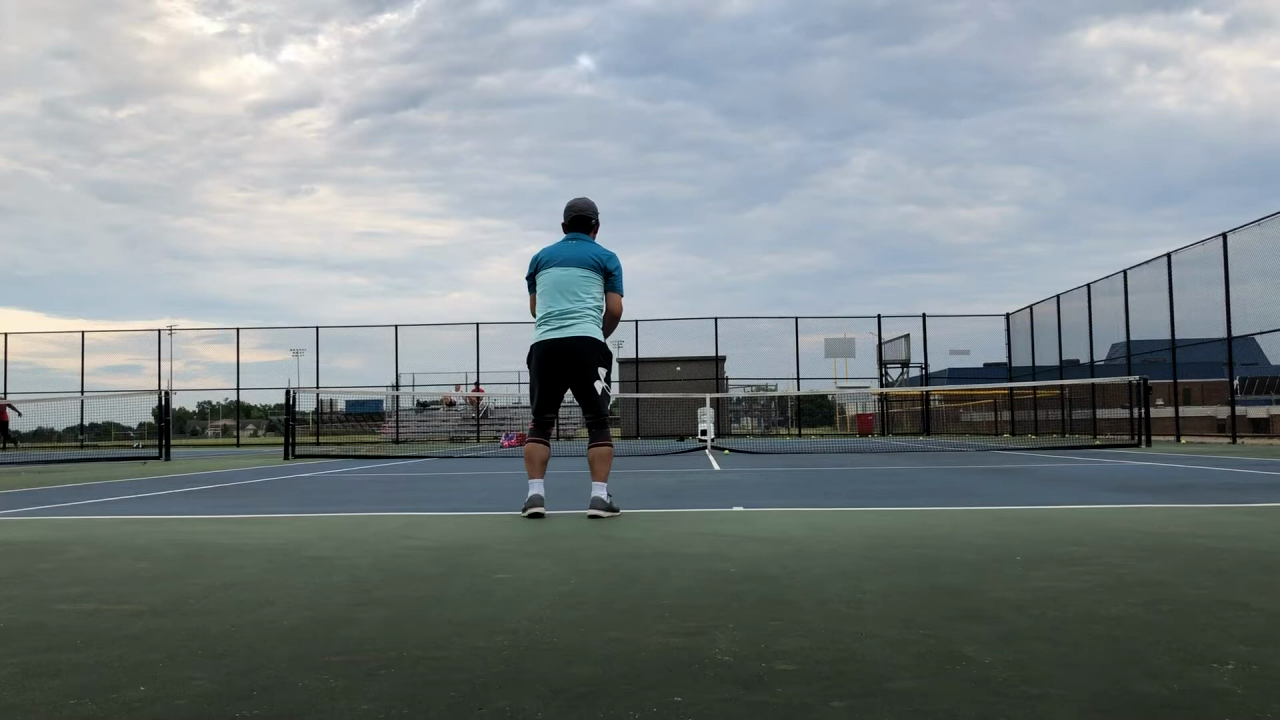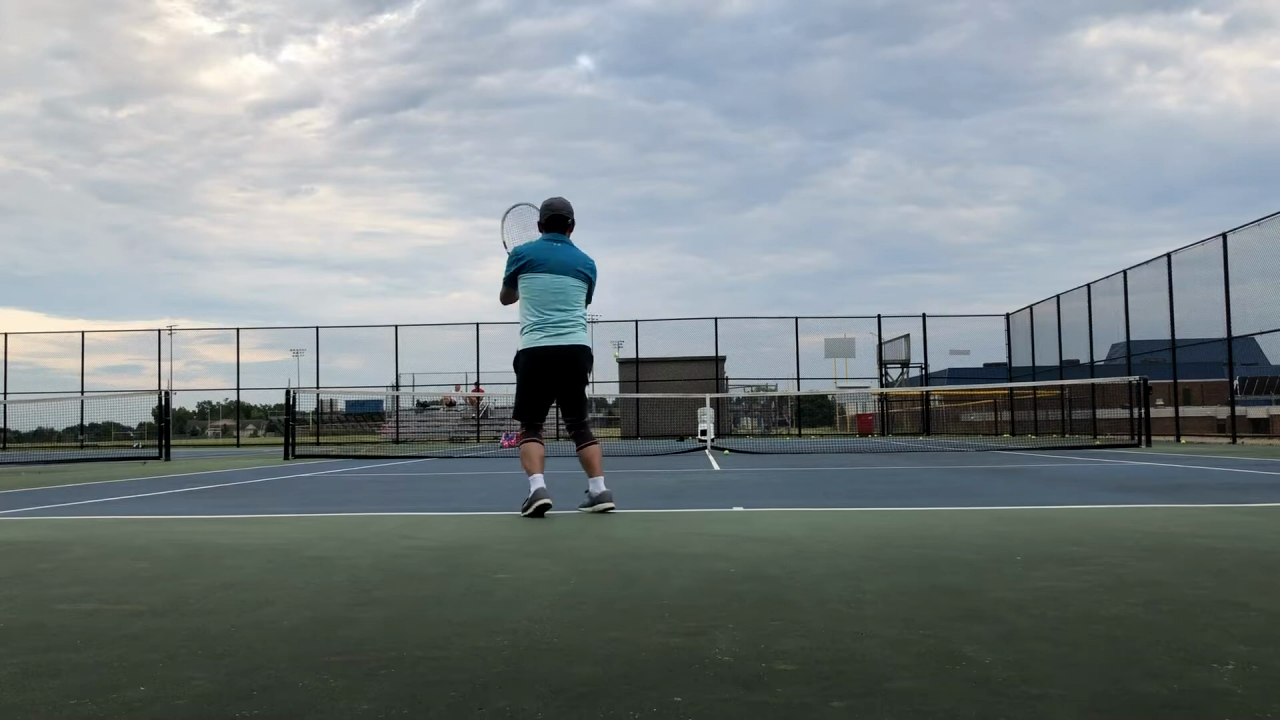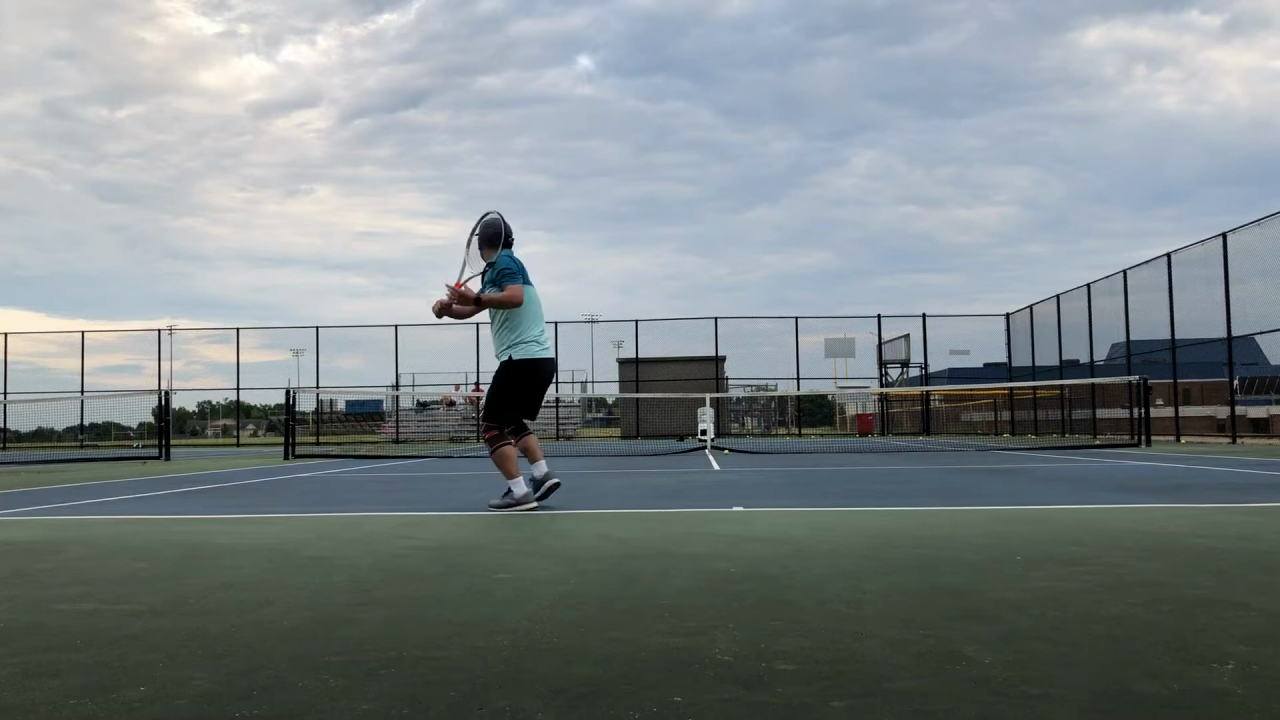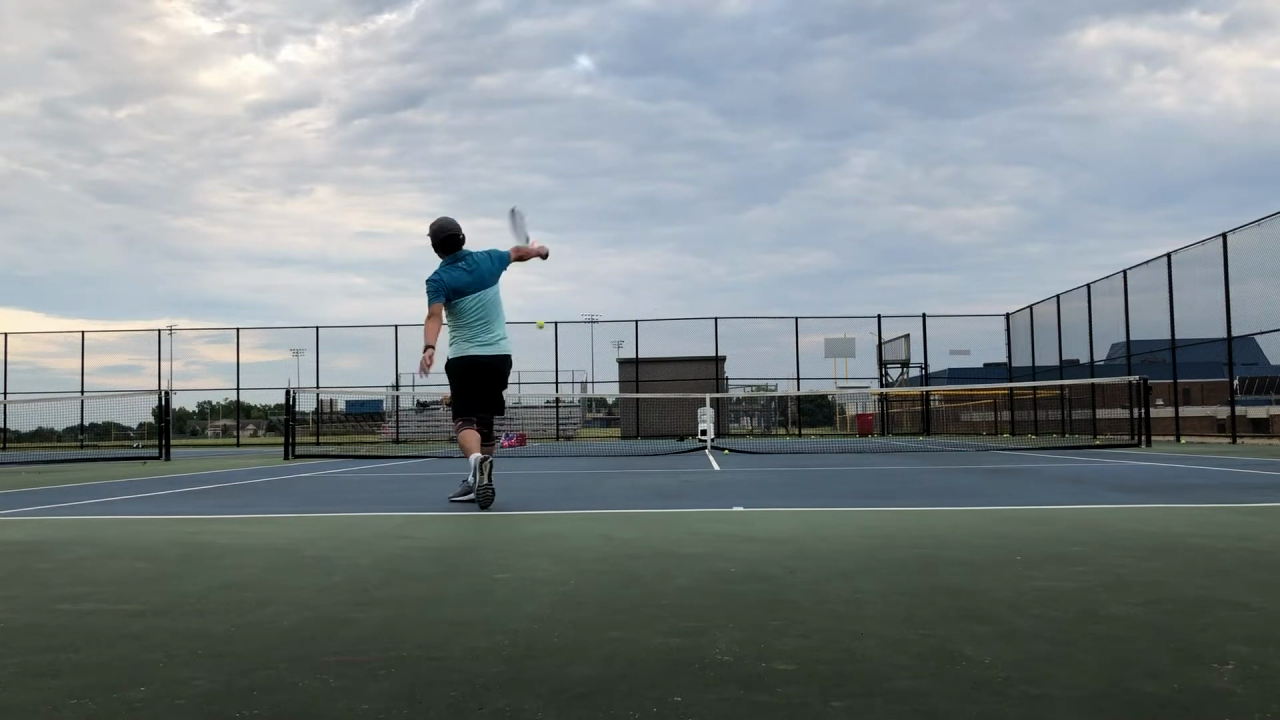
dt=0.5s
person 1, frame 1
left shoulder: (540, 257)
right shoulder: (606, 257)
right elbow: (614, 309)
right wrist: (600, 335)
left hip: (544, 346)
right hip: (586, 344)
left knee: (541, 422)
right knee: (598, 422)
left ankle: (535, 494)
right ankle: (600, 496)
person 1, frame 2
left shoulder: (524, 252)
right shoulder: (586, 263)
left elbow: (506, 298)
left hip: (536, 352)
right hip: (576, 350)
left knee: (531, 428)
right knee: (578, 425)
left ankle: (537, 490)
right ankle: (599, 491)
person 1, frame 3
left shoulder: (505, 263)
right shoulder: (498, 270)
left elbow: (516, 297)
right elbow: (469, 309)
left wrist: (476, 297)
right wrist: (446, 306)
left hip: (521, 361)
right hip: (542, 361)
left knee: (493, 427)
right knee: (514, 422)
left ankle: (519, 492)
right ankle: (542, 475)
person 1, frame 4
left shoulder: (438, 279)
right shoulder: (487, 260)
left elbow: (435, 317)
right elbow: (518, 252)
left wrist: (429, 349)
right wrist: (539, 250)
left hip: (464, 360)
right hip: (499, 357)
left knee: (465, 422)
right knee: (485, 421)
left ankle: (477, 461)
right ankle: (479, 484)
